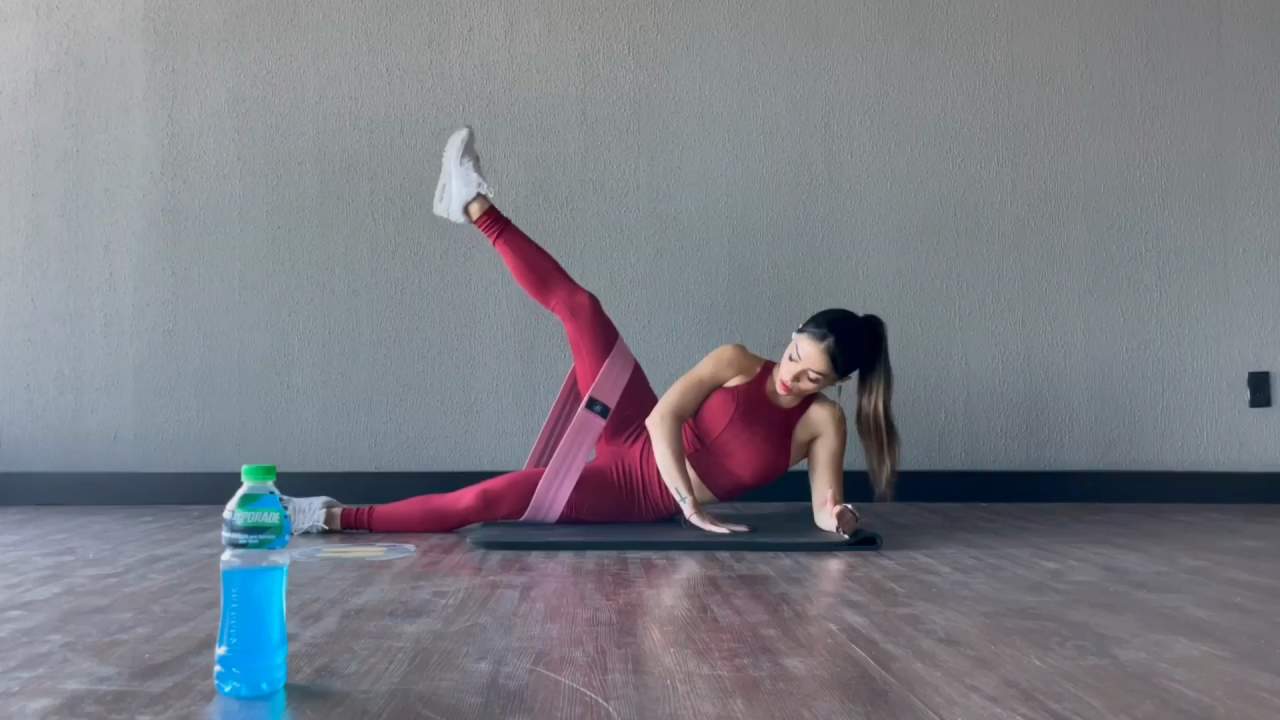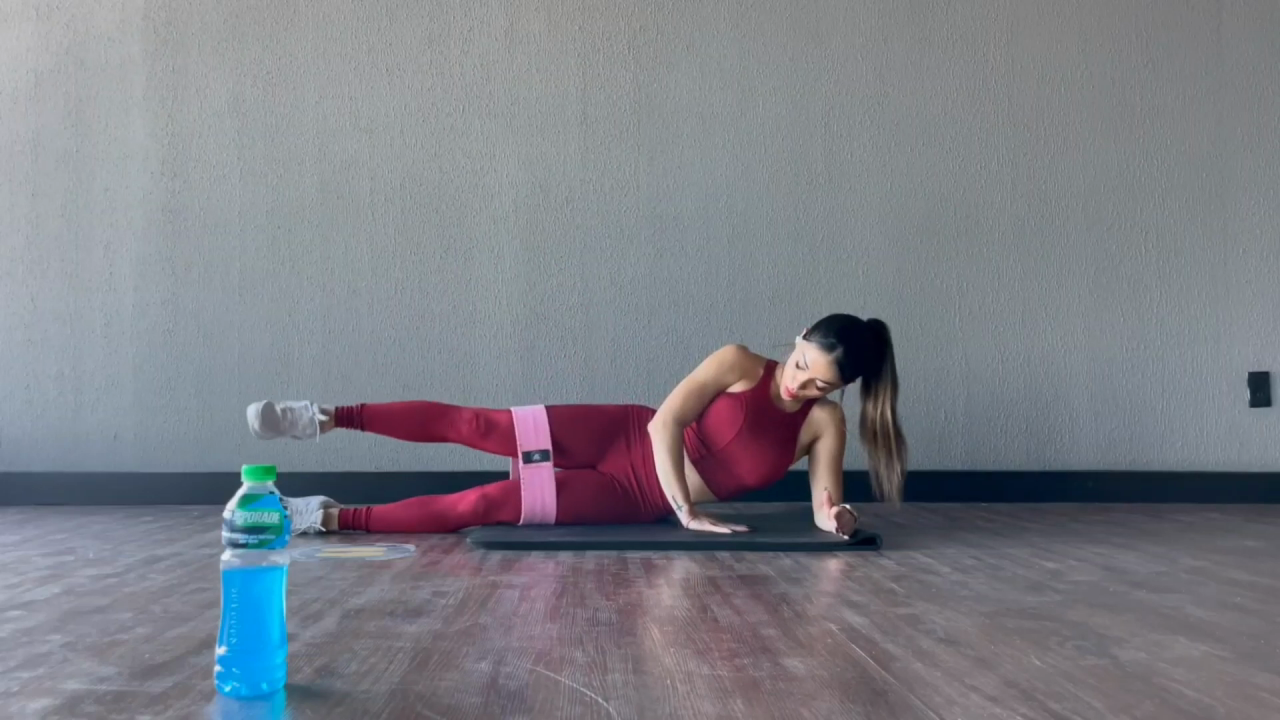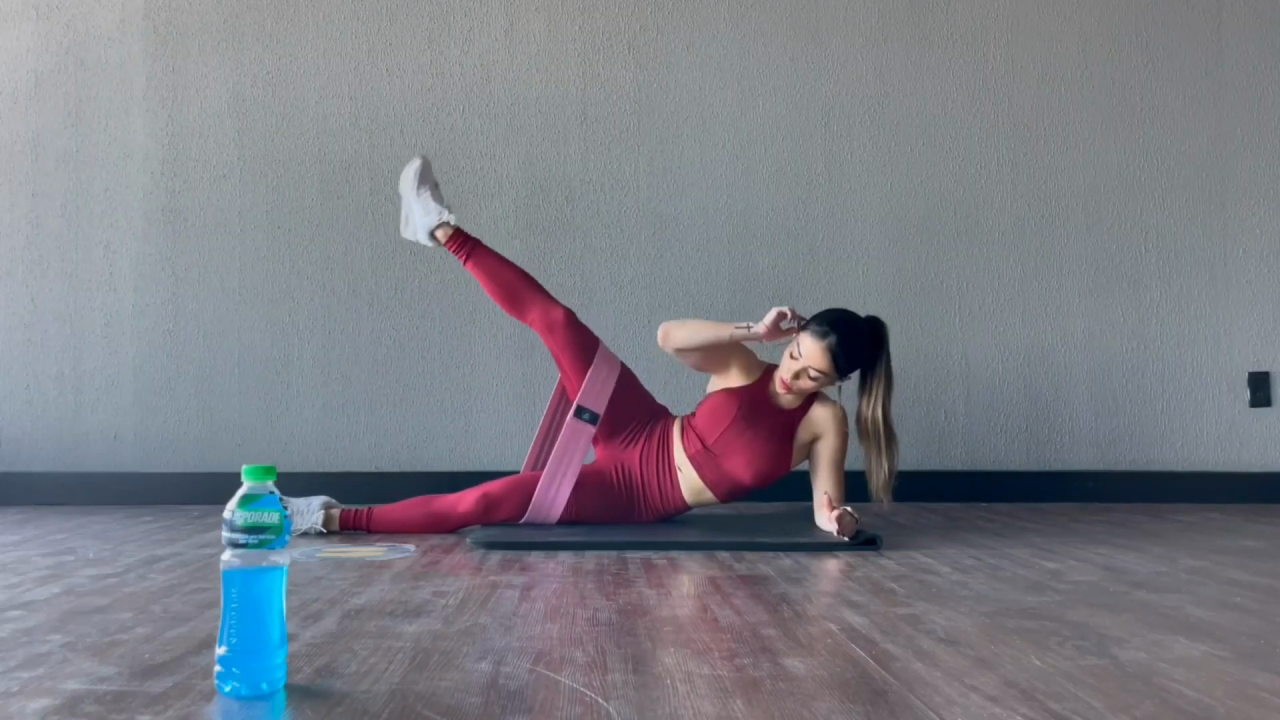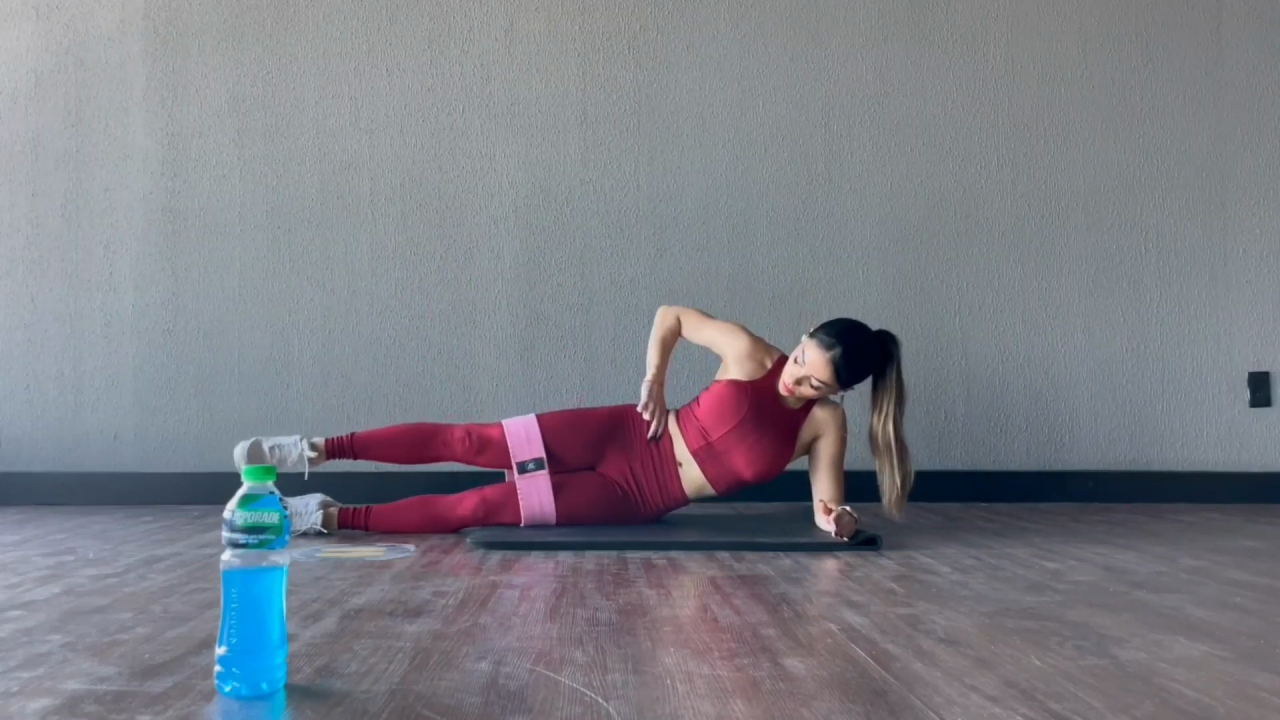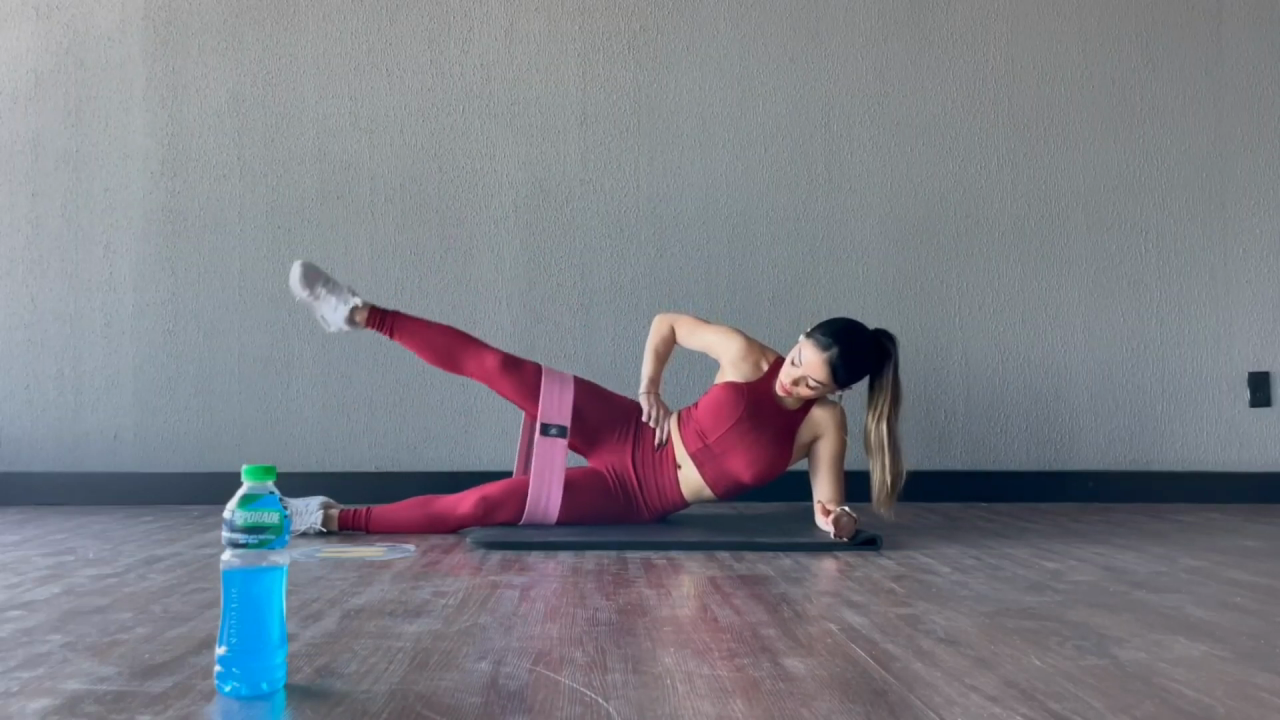
dt=1s
person 1, frame 1
left shoulder: (823, 421)
right shoulder: (737, 363)
left elbow: (826, 513)
right elbow: (664, 418)
left wrist: (836, 518)
right wrist: (691, 503)
left hip: (641, 501)
right hip: (636, 446)
left knee: (486, 501)
right knee: (578, 308)
left ankle: (338, 518)
right ankle: (474, 206)
person 1, frame 2
left shoulder: (825, 422)
right shoulder: (739, 364)
left elbow: (826, 510)
right elbow: (665, 422)
left wrist: (836, 517)
right wrist: (687, 511)
left hip: (638, 499)
right hip: (625, 440)
left knee: (486, 504)
right knee: (474, 425)
left ankle: (333, 517)
right ankle: (327, 416)
person 1, frame 3
left shoulder: (824, 420)
right shoulder: (744, 368)
left elbow: (828, 509)
right elbow: (669, 336)
left wrist: (837, 518)
right wrist: (752, 330)
left hip: (635, 498)
right hip: (639, 442)
left knee: (486, 503)
right knee: (557, 323)
left ankle: (338, 519)
right ankle: (443, 230)
person 1, frame 4
left shoulder: (824, 422)
right shoulder: (750, 353)
left elbow: (826, 507)
right elbow: (671, 315)
left wrist: (837, 518)
right wrist: (653, 382)
left hip: (635, 498)
right hip: (621, 439)
left knee: (486, 506)
right knee: (470, 441)
left ankle: (332, 515)
right ankle: (318, 448)
person 1, frame 5
left shoulder: (824, 421)
right shoulder: (747, 356)
left elbow: (828, 511)
right elbow: (666, 324)
left wrist: (835, 518)
right wrist: (649, 390)
left hip: (635, 498)
right hip: (628, 438)
left knee: (483, 504)
right knee: (497, 368)
left ankle: (335, 516)
right ankle: (363, 314)
